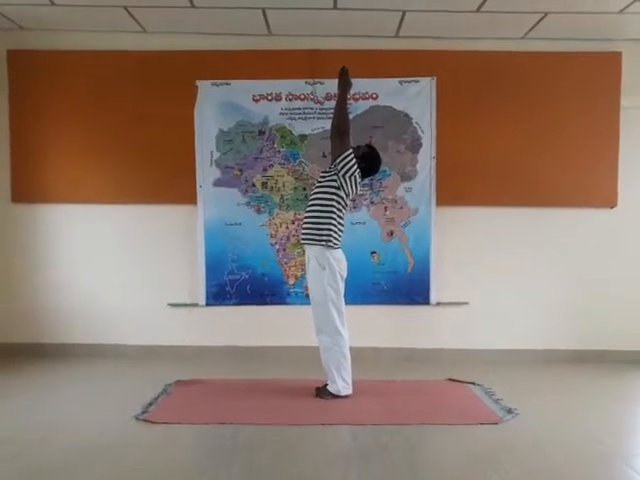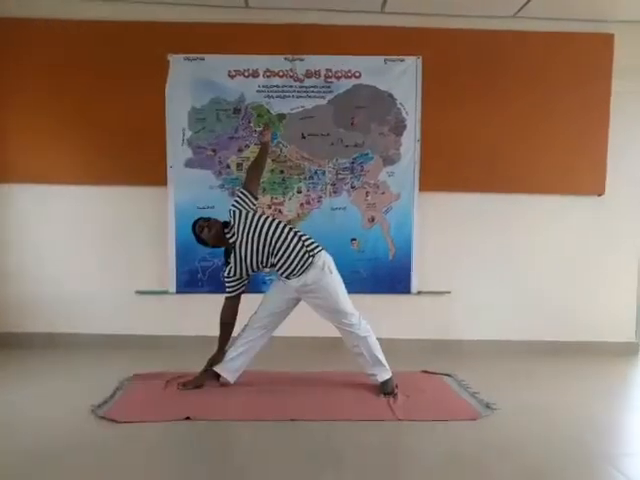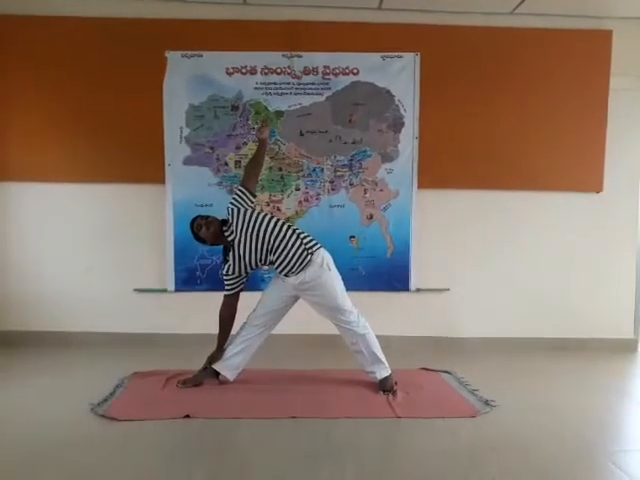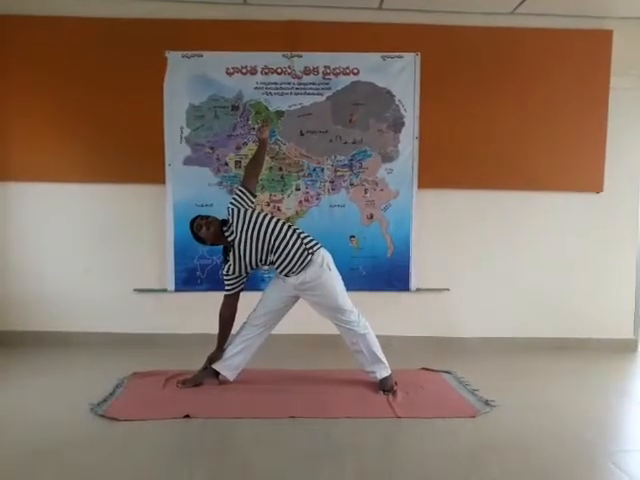
dt=0.4s
person 1, frame 1
left shoulder: (348, 175)
right shoulder: (339, 177)
left elbow: (339, 133)
right elbow: (339, 137)
left wrist: (342, 93)
right wrist: (342, 94)
left hip: (325, 258)
right hip: (321, 257)
left knee: (330, 324)
right knee: (328, 324)
left ankle: (340, 387)
right ankle: (337, 382)
person 1, frame 2
left shoulder: (239, 214)
right shoulder: (234, 265)
left elbow: (253, 176)
right elbow: (230, 308)
left wrist: (265, 145)
right wrist: (219, 353)
left hip: (315, 267)
right hip: (290, 280)
left knee: (350, 323)
right knee: (257, 326)
left ankle: (384, 376)
right ankle: (219, 372)
person 1, frame 3
left shoulder: (237, 212)
right shoulder: (232, 264)
left elbow: (250, 176)
right elbow: (229, 305)
left wrist: (262, 142)
right wrist: (219, 349)
left hip: (314, 264)
right hip: (288, 278)
left knee: (349, 320)
right knee: (256, 323)
left ankle: (383, 374)
right ankle: (218, 370)
person 1, frame 4
left shoulder: (237, 211)
right shoulder: (232, 264)
left elbow: (250, 176)
right elbow: (229, 305)
left wrist: (263, 142)
right wrist: (219, 349)
left hip: (314, 264)
right hip: (288, 278)
left knee: (349, 320)
right knee: (256, 323)
left ankle: (383, 374)
right ankle: (217, 370)
